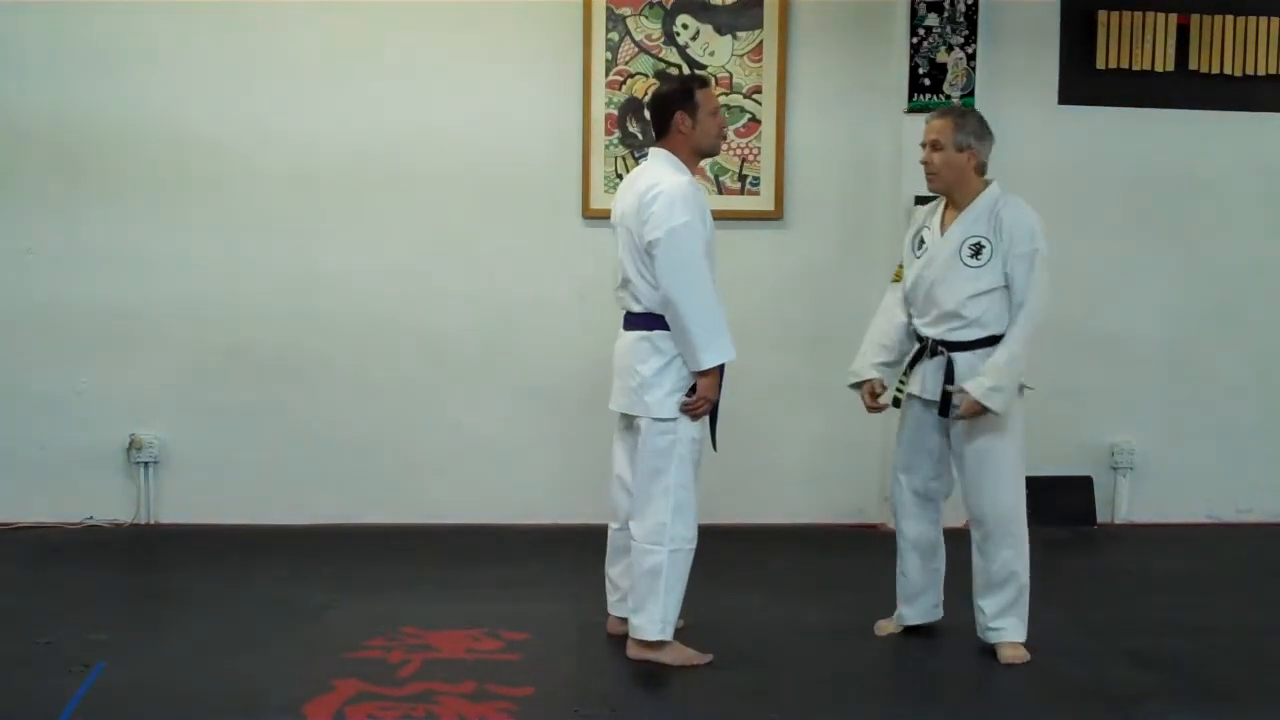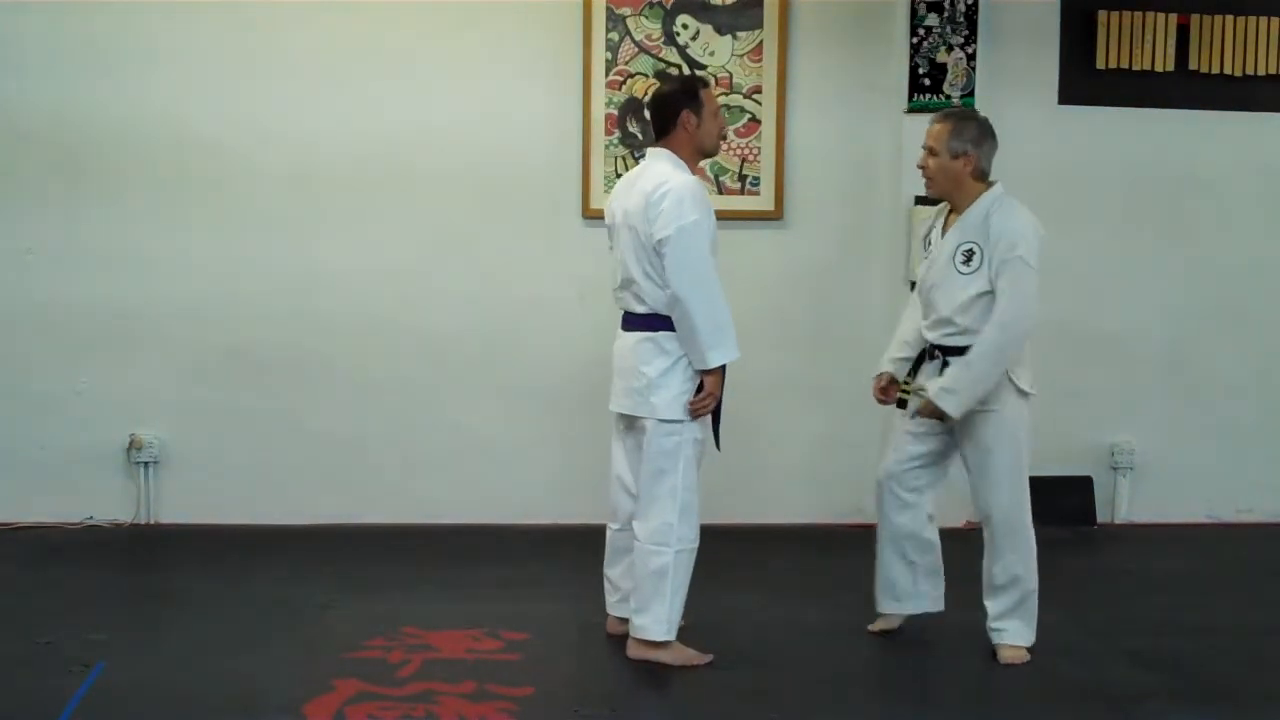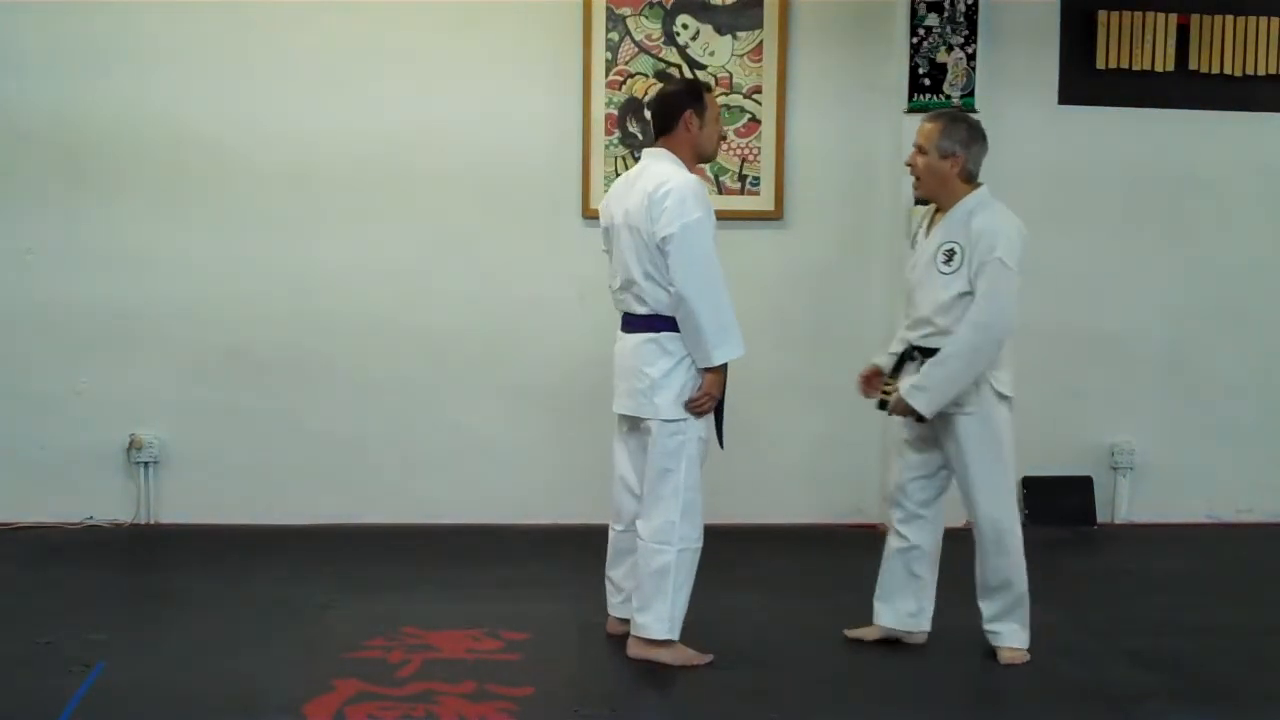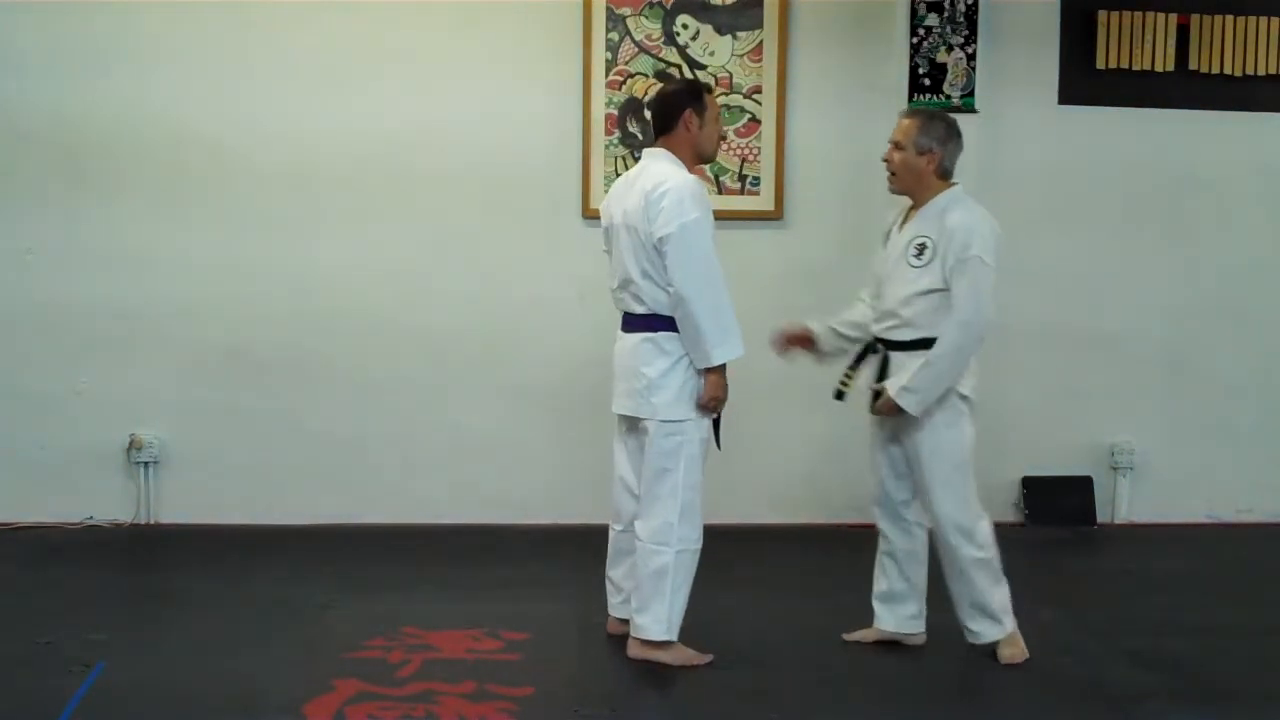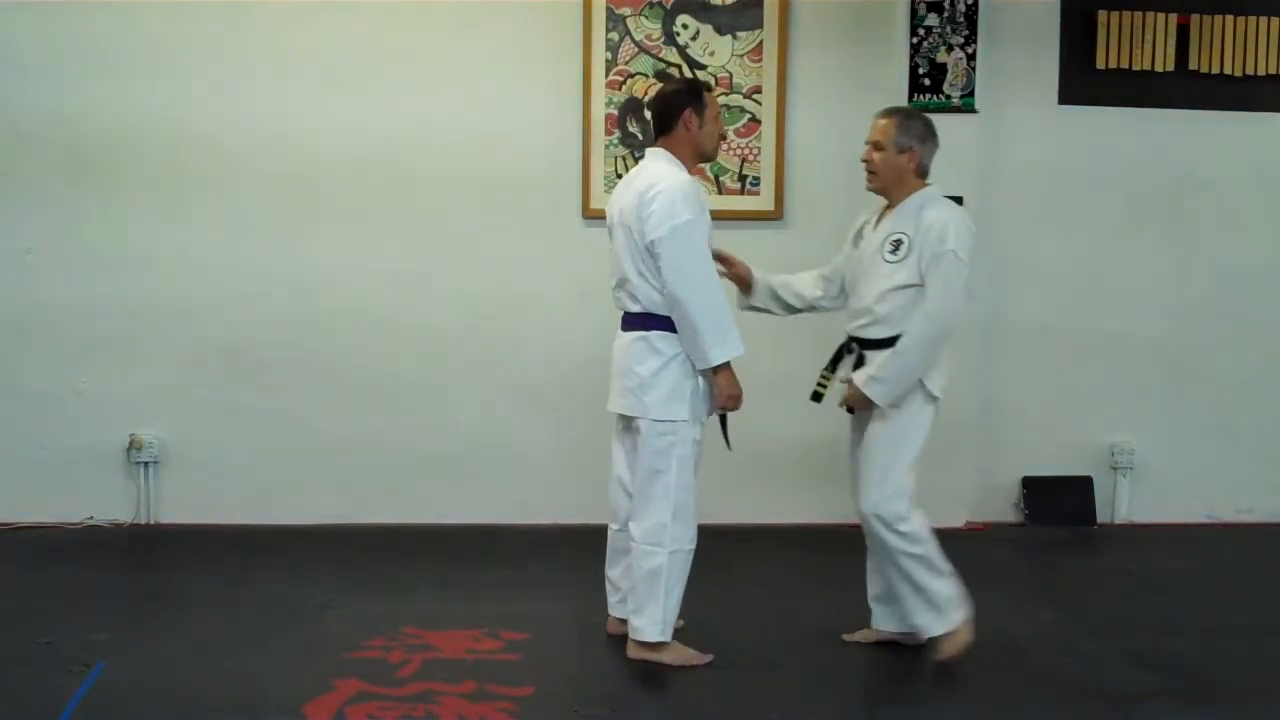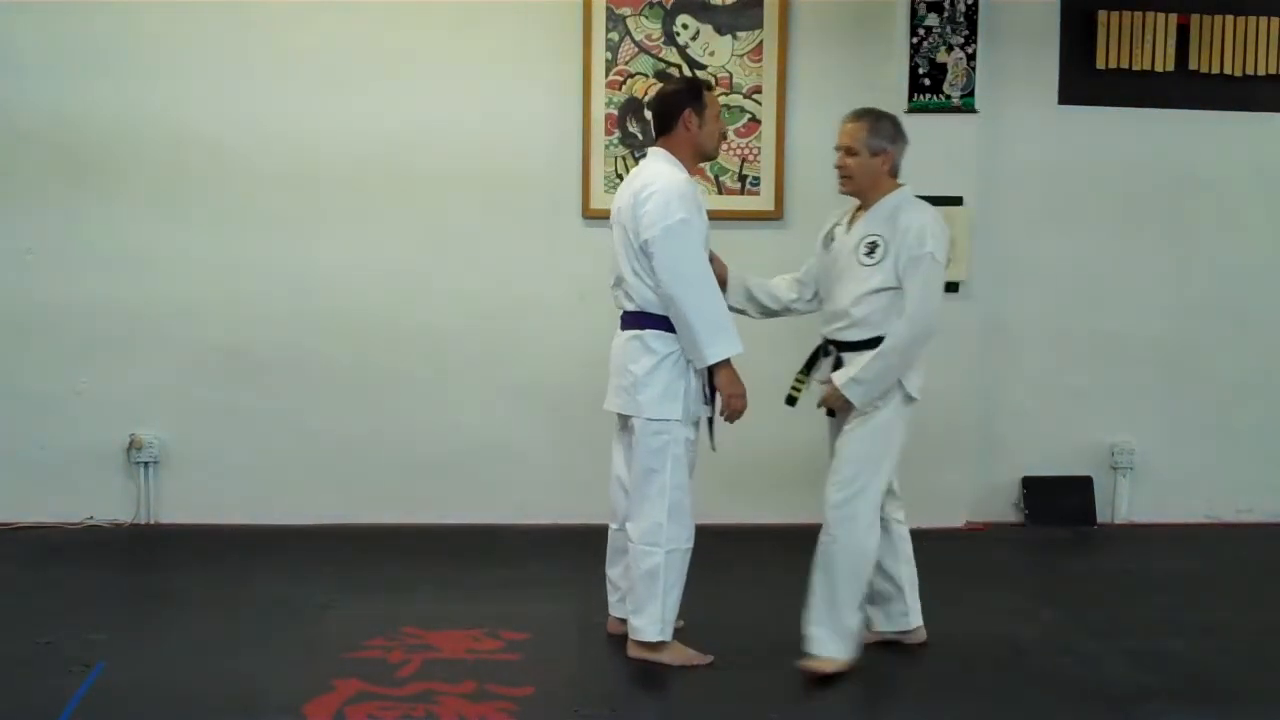
dt=0.2s
person 1, frame 1
left shoulder: (641, 182)
right shoulder: (677, 191)
right elbow: (686, 289)
right wrist: (709, 368)
left hip: (642, 349)
right hip: (667, 357)
left knee: (636, 494)
right knee: (666, 504)
left ankle: (626, 609)
right ankle: (650, 634)
person 1, frame 2
left shoulder: (630, 184)
right shoulder: (681, 190)
right elbow: (694, 288)
right wrist: (713, 367)
left hip: (637, 347)
right hip: (669, 358)
left knee: (634, 494)
right knee: (669, 506)
left ankle: (625, 609)
right ankle: (651, 634)
person 1, frame 3
left shoulder: (623, 187)
right shoulder: (682, 189)
right elbow: (697, 286)
right wrist: (714, 365)
left hip: (636, 348)
right hip: (672, 358)
left knee: (636, 495)
right knee: (672, 504)
left ankle: (625, 609)
right ankle: (652, 633)
person 1, frame 4
left shoulder: (626, 185)
right shoulder: (680, 188)
right elbow: (695, 287)
right wrist: (715, 366)
left hip: (637, 348)
right hip: (671, 358)
left knee: (637, 495)
right knee: (671, 505)
left ankle: (626, 610)
right ankle: (652, 634)
person 1, frame 5
left shoulder: (634, 183)
right shoulder: (676, 190)
right elbow: (692, 288)
right wrist: (722, 367)
left hip: (640, 349)
right hip: (668, 359)
left knee: (635, 496)
right knee: (666, 506)
left ankle: (626, 609)
right ankle: (649, 634)
person 1, frame 6
left shoulder: (643, 181)
right shoulder: (672, 189)
right elbow: (688, 288)
right wrist: (723, 366)
left hip: (645, 352)
right hip: (664, 359)
left knee: (636, 497)
right knee: (663, 506)
left ankle: (626, 609)
right ankle: (650, 634)
person 2, frame 1
left shoulder: (1015, 220)
right shoulder: (926, 220)
left elbow: (1026, 314)
right elbow: (898, 303)
left wrist: (987, 388)
right wrist: (873, 368)
left hip: (985, 381)
right hip: (925, 377)
left knee: (995, 508)
right knee: (914, 496)
left ankle: (1004, 627)
right ankle: (917, 606)
person 2, frame 2
left shoulder: (1011, 224)
right shoulder: (942, 220)
left elbow: (1010, 325)
left wrist: (951, 392)
right wrist: (895, 365)
left hip: (990, 388)
right hip: (937, 379)
left knee: (1003, 511)
right knee: (898, 483)
left ankle: (1011, 628)
right ankle: (908, 600)
person 2, frame 3
left shoulder: (993, 227)
right shoulder: (931, 221)
left elbow: (987, 326)
left wrist: (921, 391)
right wrist: (892, 363)
left hip: (970, 389)
right hip: (927, 384)
left knee: (991, 513)
right knee: (911, 503)
left ankle: (1008, 630)
right ankle: (901, 617)
person 2, frame 4
left shoulder: (966, 223)
right shoulder: (902, 221)
left elbow: (968, 324)
left wrist: (908, 390)
right wrist: (822, 335)
left hip: (934, 386)
right hip: (896, 379)
left knee: (952, 511)
right knee: (895, 504)
left ankle: (998, 625)
right ankle: (900, 619)
person 2, frame 5
left shoulder: (943, 222)
right shoulder: (871, 221)
left elbow: (938, 318)
right elbow: (827, 287)
left wrist: (876, 383)
right wrist: (753, 283)
left hip: (904, 380)
right hip: (867, 375)
left knee: (884, 505)
right knee: (882, 503)
left ankle: (946, 610)
right ankle: (899, 618)
person 2, frame 6
left shoulder: (918, 224)
right shoulder: (842, 224)
left elbow: (917, 320)
right elbow: (798, 292)
left wrist: (858, 383)
right wrist: (729, 281)
left hip: (878, 381)
right hip: (845, 377)
left knee: (847, 506)
right knee: (875, 503)
left ankle: (832, 640)
right ankle: (900, 620)
